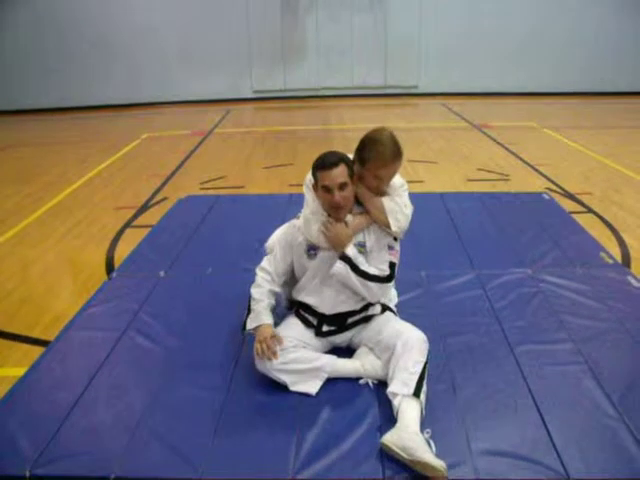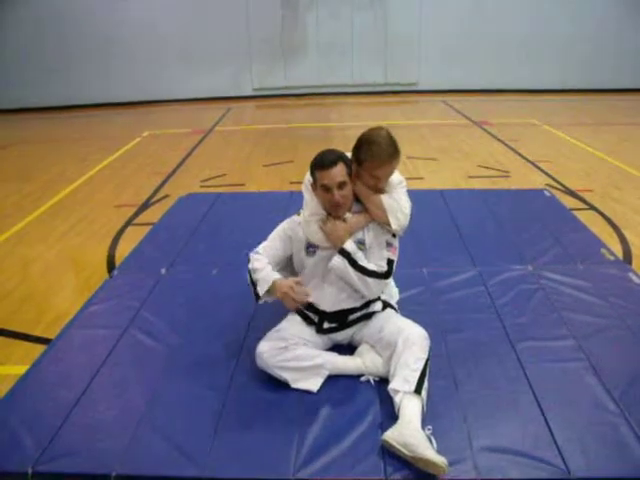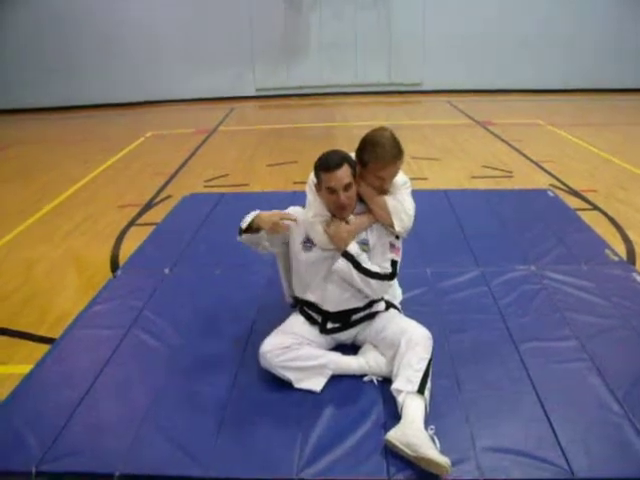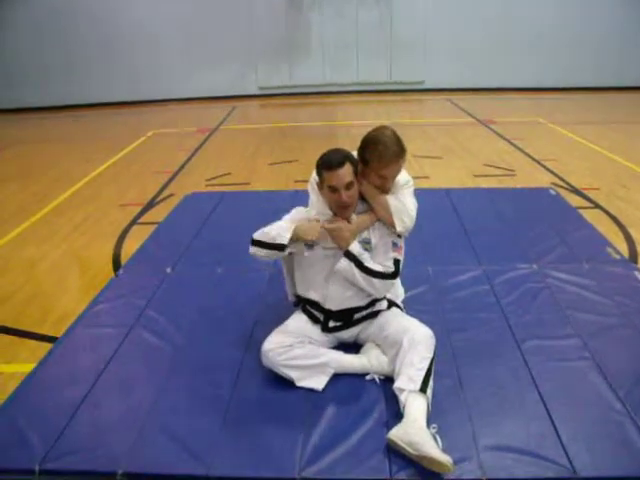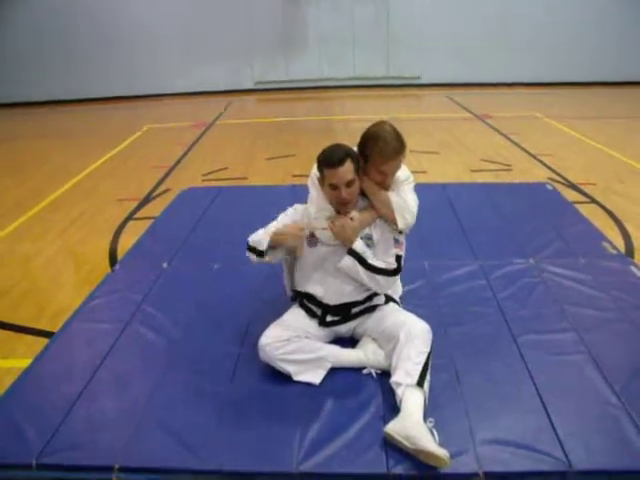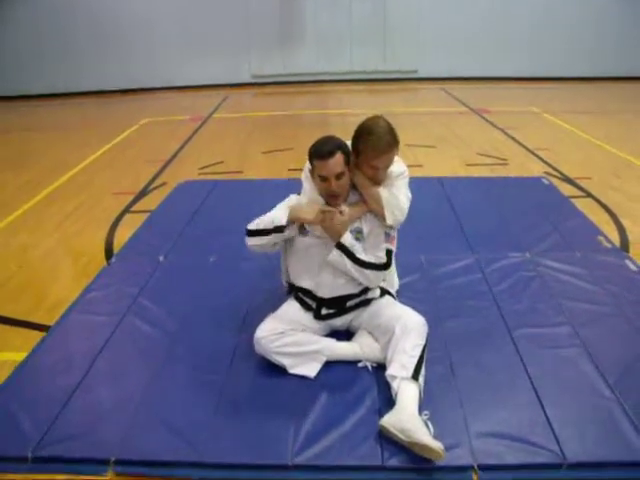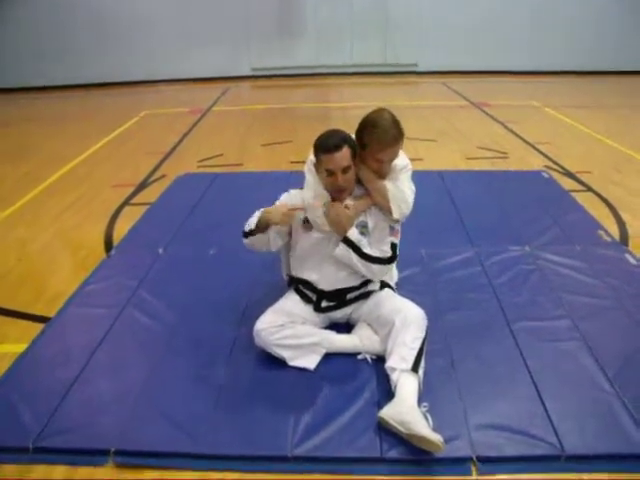
dt=0.5s
person 1, frame 1
left shoulder: (377, 227)
right shoulder: (297, 230)
left elbow: (378, 289)
right elbow: (266, 275)
left wrist: (345, 249)
right wrist: (262, 322)
left hip: (365, 318)
right hip: (312, 320)
left knee: (414, 341)
right knee: (267, 358)
left ankle: (408, 431)
right ankle: (364, 366)
person 1, frame 2
left shoulder: (376, 224)
right shoulder: (297, 226)
left elbow: (376, 285)
right elbow: (259, 257)
left wrist: (344, 246)
right wrist: (274, 283)
left hip: (366, 315)
right hip: (312, 318)
left knee: (415, 338)
right knee: (267, 354)
left ankle: (409, 427)
right ankle: (367, 363)
person 1, frame 3
left shoulder: (378, 224)
right shoulder: (300, 219)
left elbow: (380, 286)
right elbow: (255, 239)
left wrist: (347, 247)
right wrist: (257, 220)
left hip: (368, 316)
right hip: (315, 318)
left knee: (418, 338)
right knee: (271, 353)
left ankle: (412, 426)
right ankle: (369, 363)
person 1, frame 4
left shoulder: (381, 222)
right shoulder: (305, 217)
left elbow: (383, 284)
right elbow: (259, 244)
left wrist: (349, 247)
right wrist: (294, 232)
left hip: (371, 314)
right hip: (317, 316)
left knee: (420, 337)
right knee: (272, 352)
left ankle: (414, 425)
right ankle: (371, 361)
person 1, frame 5
left shoulder: (381, 217)
right shoulder: (303, 214)
left elbow: (387, 280)
right elbow: (257, 247)
left wrist: (353, 243)
right wrist: (273, 238)
left hip: (368, 309)
right hip: (314, 311)
left knee: (418, 331)
right knee: (270, 346)
left ankle: (411, 419)
right ankle: (368, 355)
person 1, frame 6
left shoulder: (374, 211)
right shoulder: (298, 204)
left elbow: (376, 274)
right elbow: (255, 238)
left wrist: (341, 237)
right wrist: (291, 216)
left hip: (363, 302)
right hip: (309, 304)
left knee: (413, 325)
right knee: (265, 339)
left ankle: (405, 412)
right ankle: (363, 349)
person 1, frame 7
left shoulder: (376, 204)
right shoulder: (299, 200)
left elbow: (381, 267)
right elbow: (257, 241)
left wrist: (347, 232)
right wrist: (264, 218)
left hip: (363, 295)
right hip: (310, 297)
left knee: (413, 317)
right knee: (265, 332)
left ankle: (405, 404)
right ankle: (361, 341)
